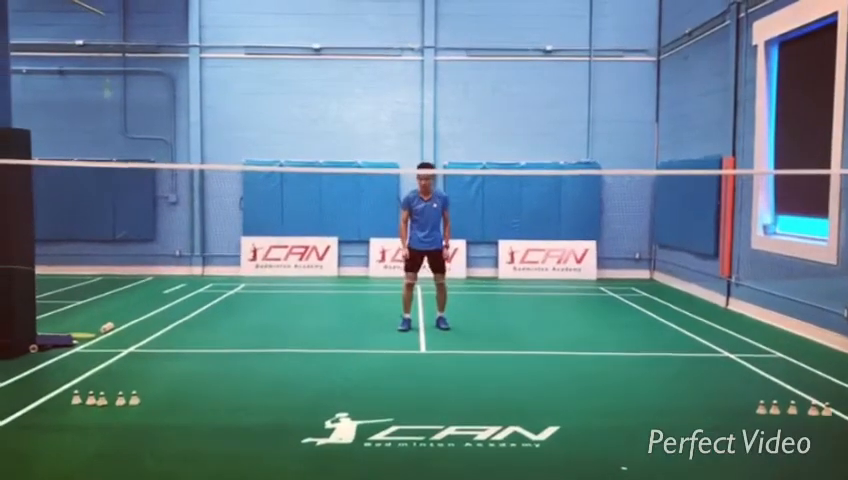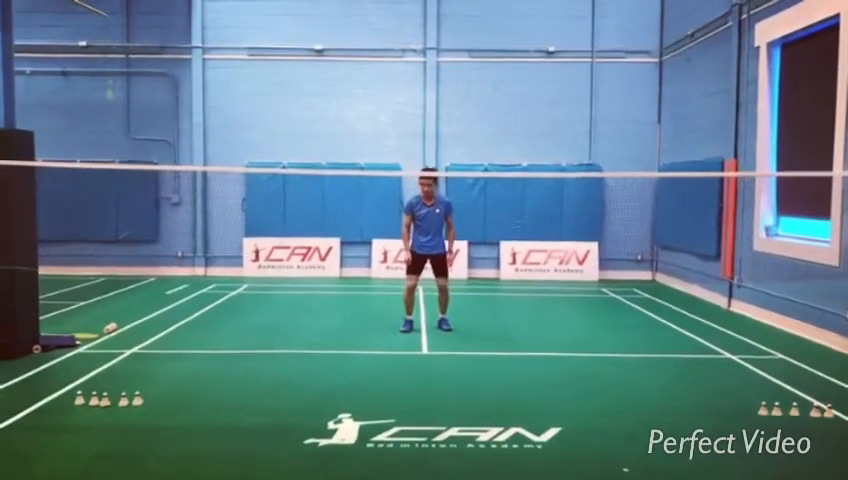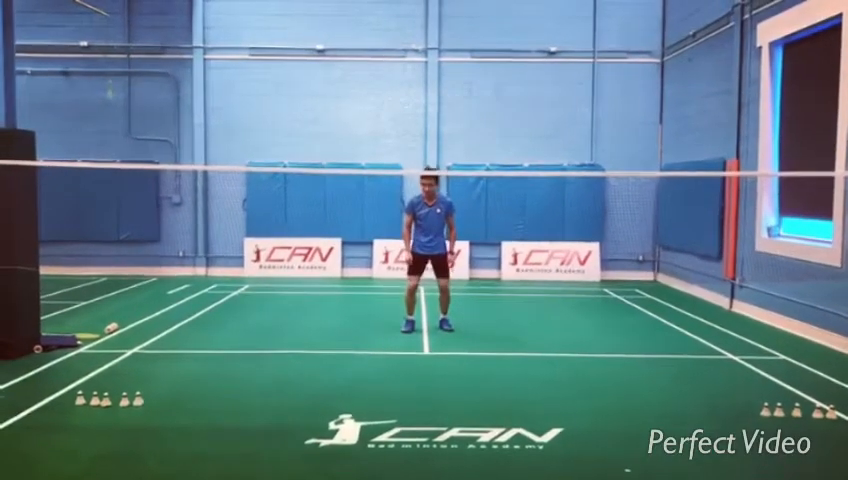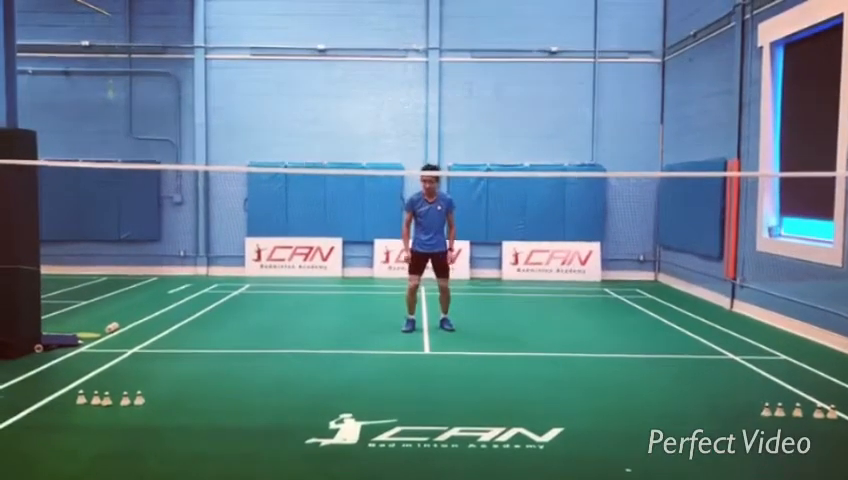
dt=0.2s
person 1, frame 1
left shoulder: (442, 198)
right shoulder: (410, 198)
left elbow: (447, 223)
right elbow: (403, 223)
left wrist: (446, 245)
right wrist: (404, 246)
left hip: (436, 247)
right hip: (414, 246)
left knee: (441, 283)
right knee: (409, 282)
left ankle: (441, 317)
right ankle: (406, 318)
person 1, frame 2
left shoulder: (445, 203)
right shoulder: (412, 203)
left elbow: (450, 228)
right elbow: (406, 228)
left wrist: (450, 251)
right wrist: (407, 250)
left hip: (439, 251)
right hip: (417, 250)
left knee: (443, 286)
right knee: (410, 285)
left ankle: (442, 318)
right ankle: (408, 319)
person 1, frame 3
left shoulder: (446, 203)
right shoulder: (413, 203)
left elbow: (452, 229)
right elbow: (407, 228)
left wrist: (451, 252)
right wrist: (407, 250)
left hip: (440, 251)
right hip: (418, 251)
left knee: (444, 287)
right knee: (411, 286)
left ankle: (444, 319)
right ankle: (410, 319)
person 1, frame 4
left shoulder: (447, 200)
right shoulder: (413, 200)
left elbow: (451, 226)
right elbow: (406, 225)
left wrist: (451, 249)
right wrist: (406, 249)
left hip: (440, 250)
right hip: (418, 249)
left knee: (444, 287)
right knee: (412, 285)
left ankle: (444, 318)
right ankle: (410, 319)
